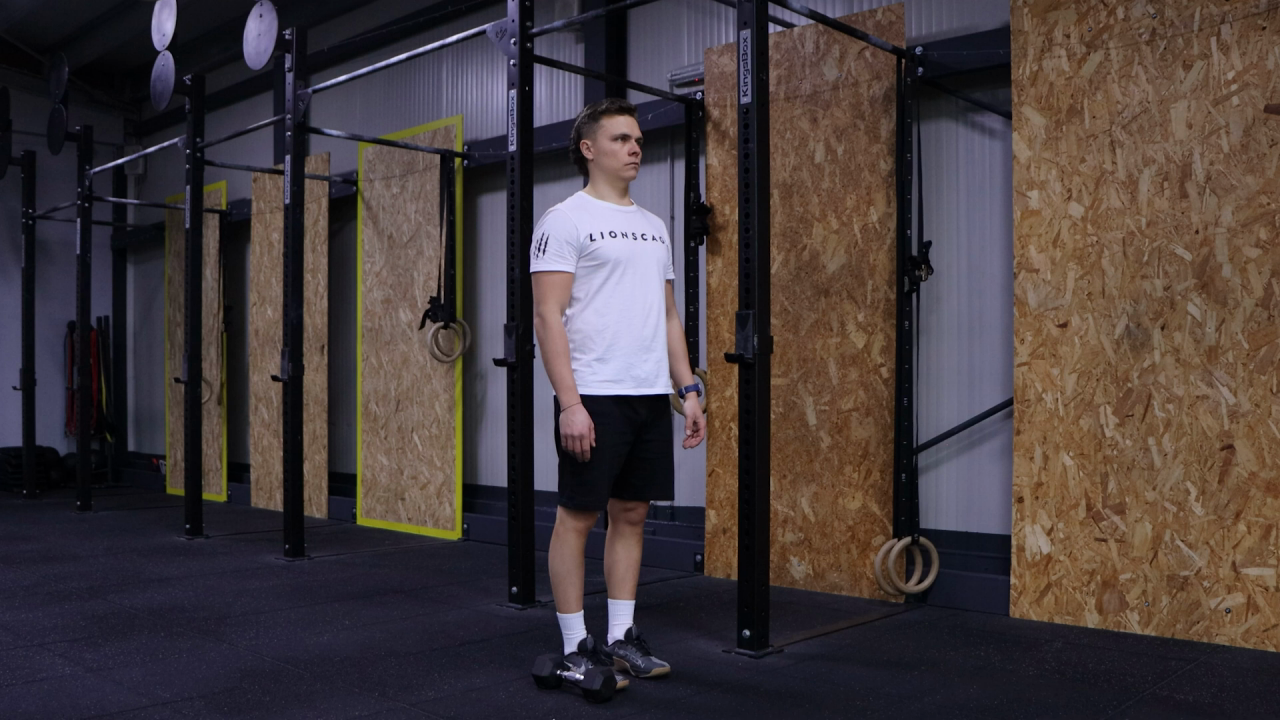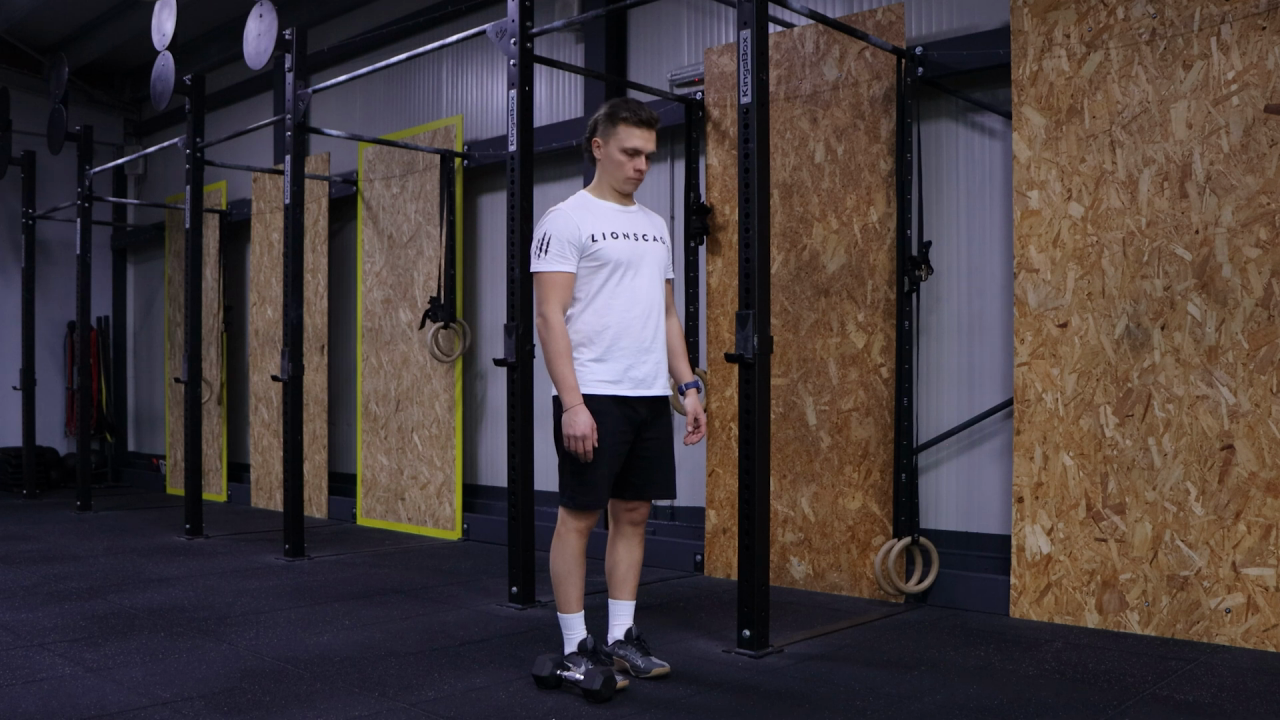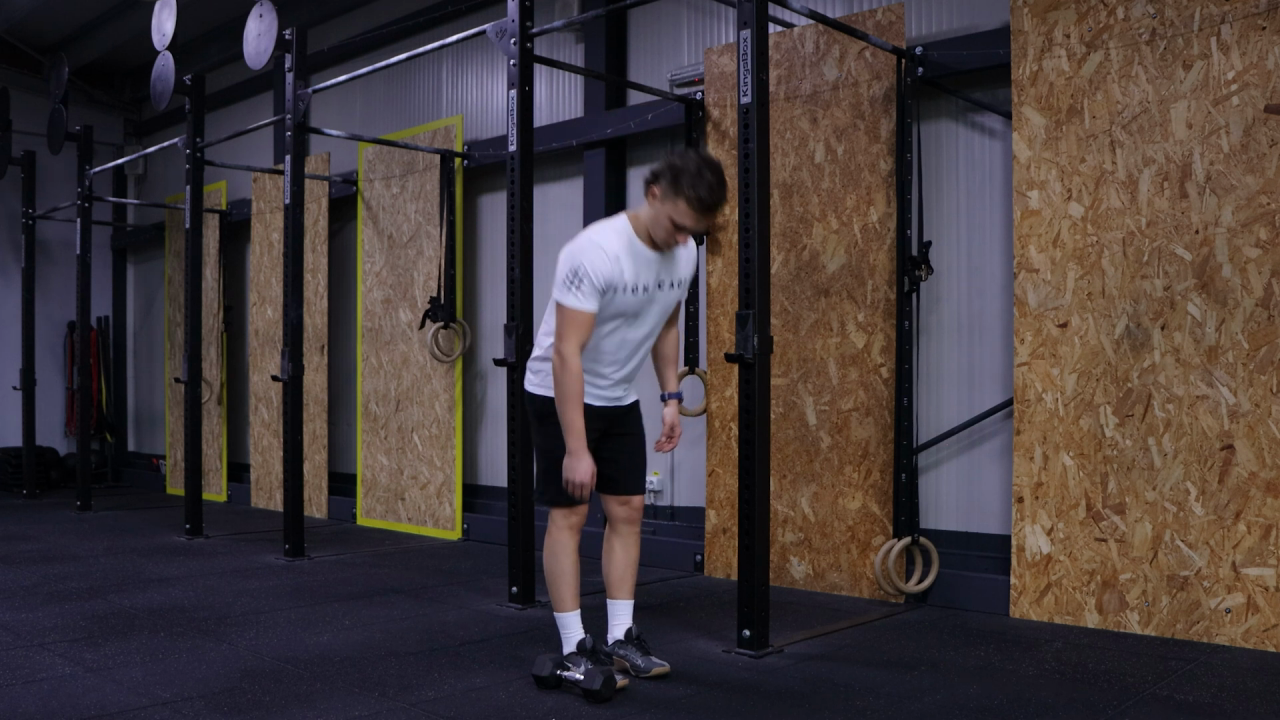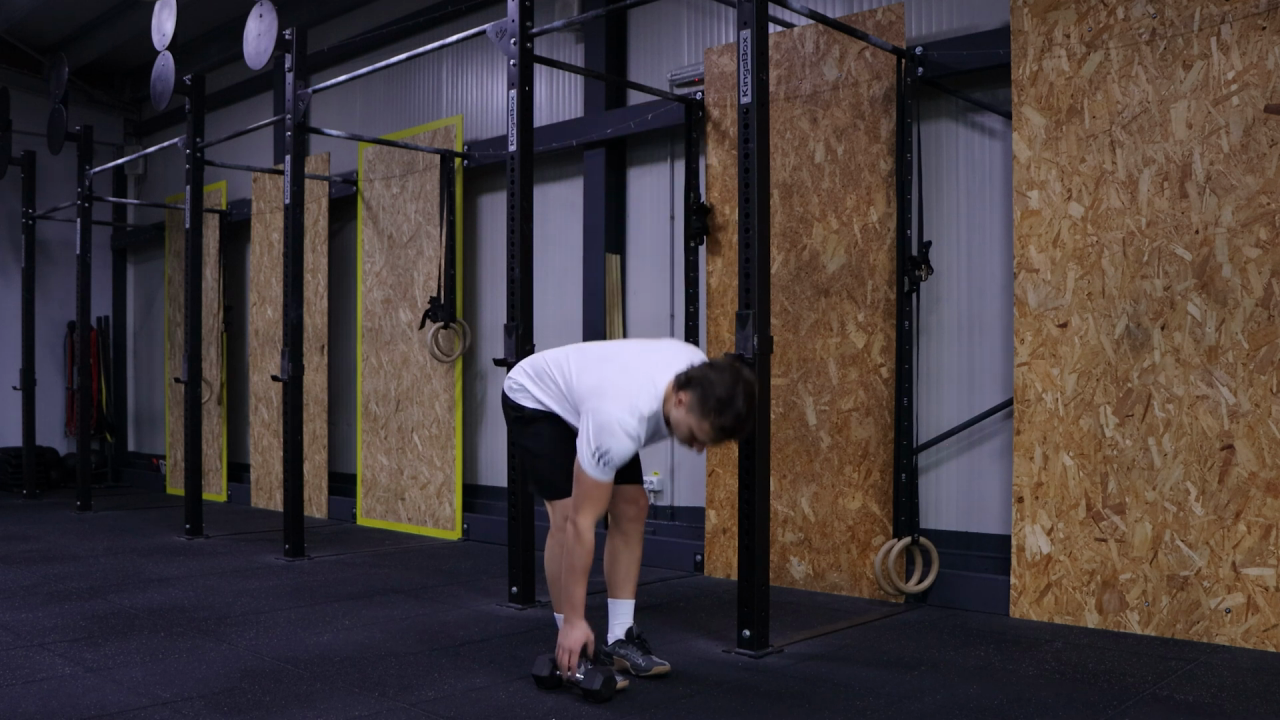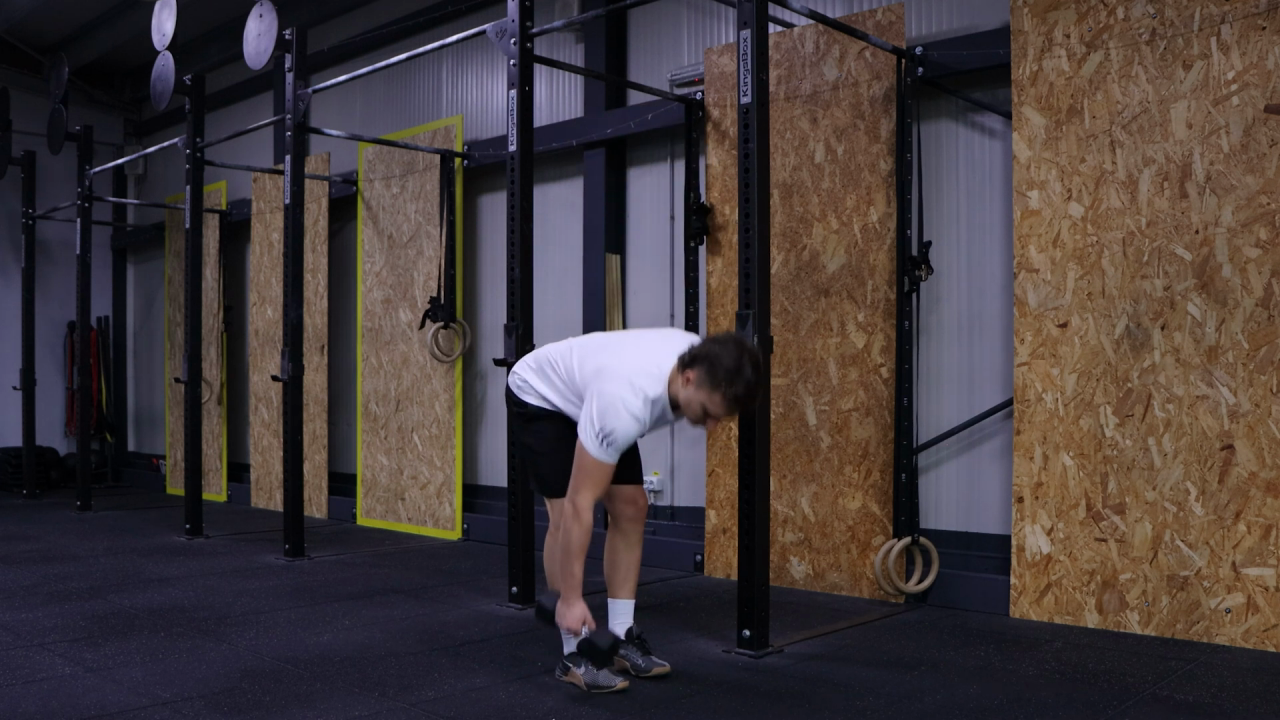
dt=0.4s
person 1, frame 1
left shoulder: (654, 228)
right shoulder: (565, 221)
left elbow: (667, 317)
right elbow: (548, 318)
left wrist: (688, 390)
right wrist: (570, 403)
left hip: (649, 397)
right hip: (594, 398)
left knee: (631, 516)
right knee: (578, 518)
left ankle: (620, 638)
right ankle: (575, 647)
person 1, frame 2
left shoulder: (655, 227)
right shoulder: (567, 220)
right elbow: (550, 318)
left wrist: (688, 387)
right wrist: (573, 404)
left hip: (649, 398)
right hip: (592, 399)
left knee: (633, 516)
right knee: (579, 518)
left ankle: (620, 638)
right ankle: (576, 649)
person 1, frame 3
left shoulder: (683, 253)
right shoulder: (598, 251)
right elbow: (566, 355)
left wrist: (670, 399)
right wrist: (577, 450)
left hip: (617, 397)
right hip: (558, 390)
left knee: (627, 512)
right knee: (569, 515)
left ankle: (620, 639)
right ankle: (574, 649)
person 1, frame 4
left shoulder: (702, 376)
right shoulder: (620, 422)
right elbow: (580, 524)
right wrist: (573, 623)
left hip: (580, 388)
right hip: (534, 400)
left knee: (632, 509)
right knee: (567, 511)
left ankle: (620, 637)
right ankle: (576, 647)
person 1, frame 5
left shoulder: (696, 359)
right shoulder: (624, 404)
right elbow: (579, 506)
right wrist: (570, 599)
left hip: (587, 400)
right hip: (540, 398)
left knee: (633, 509)
right knee: (564, 512)
left ankle: (623, 640)
right ankle: (573, 652)
